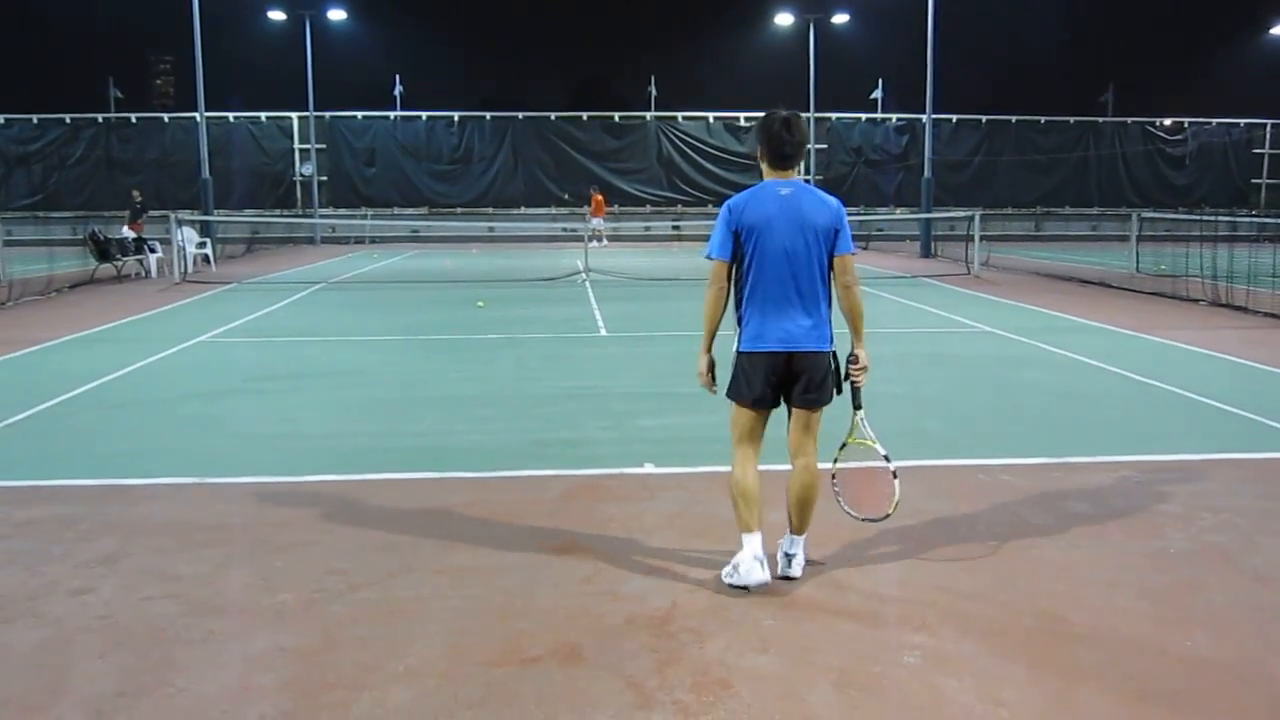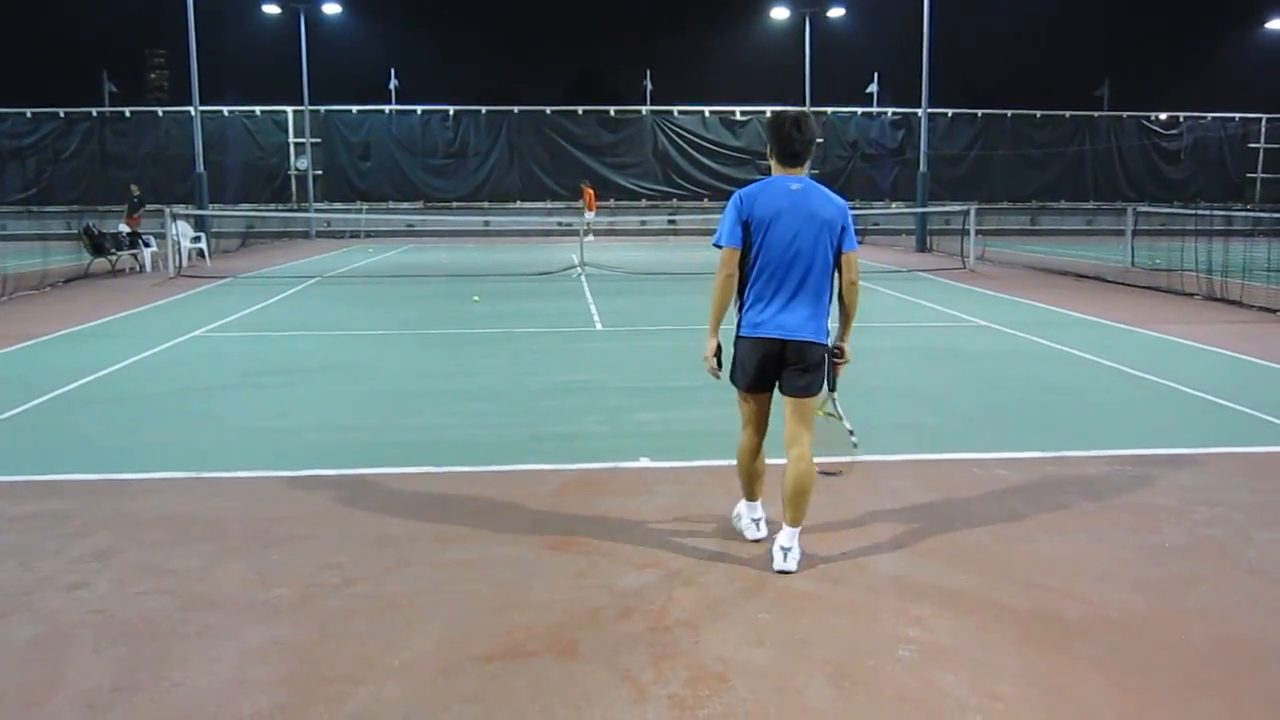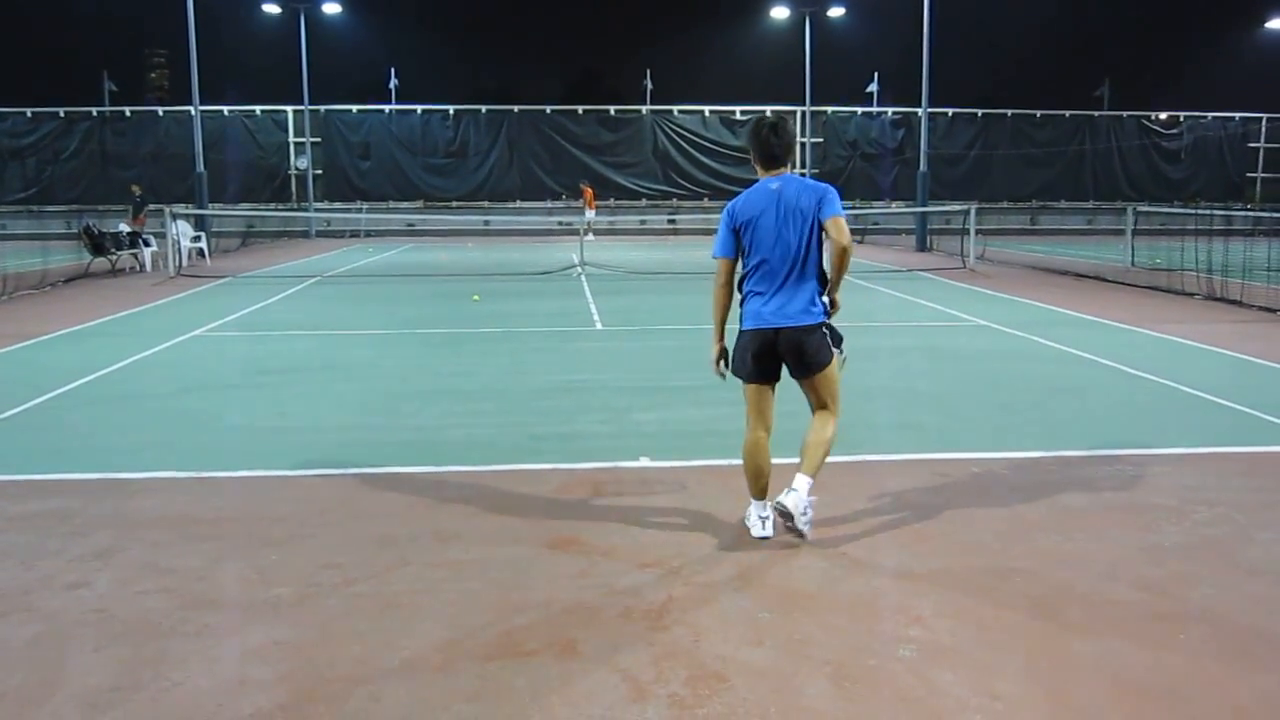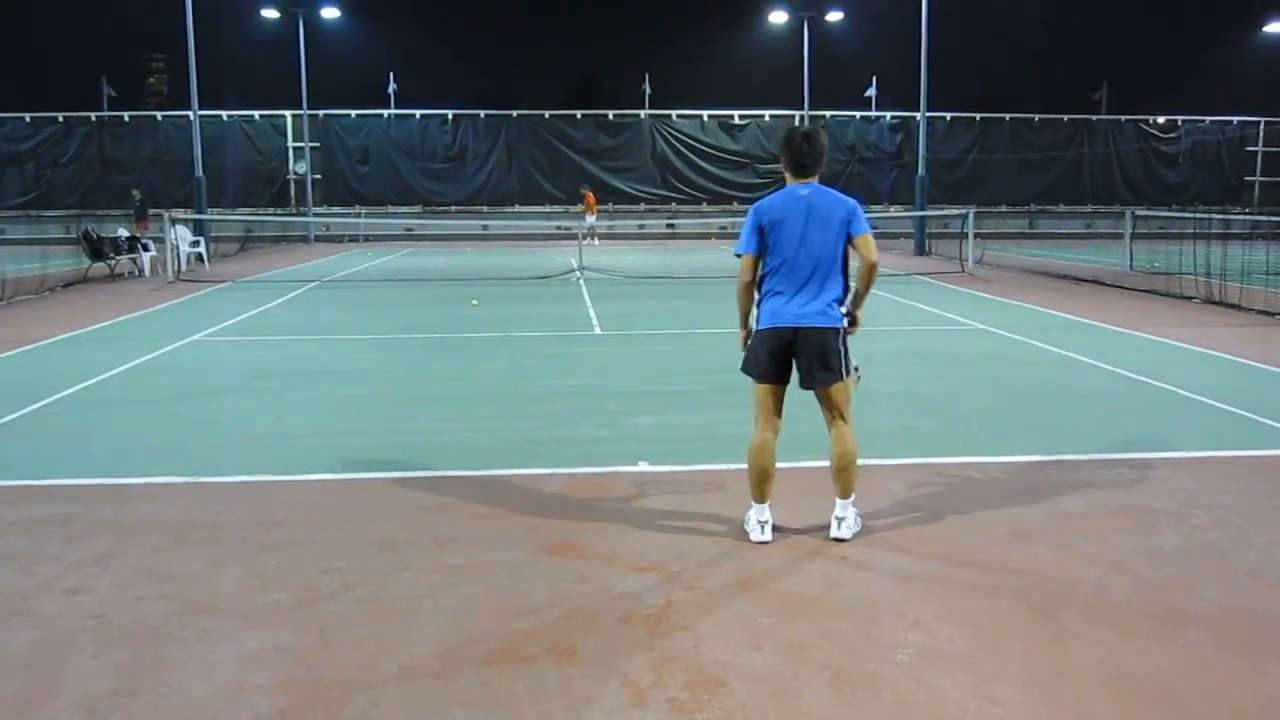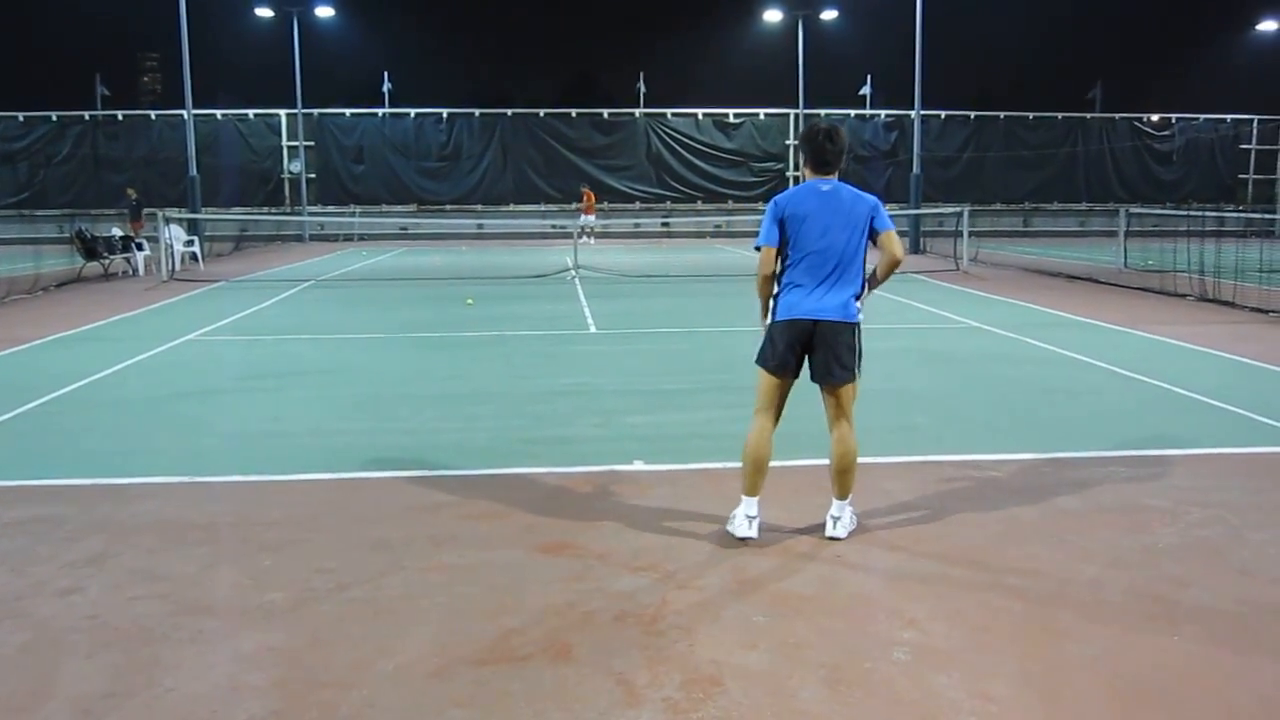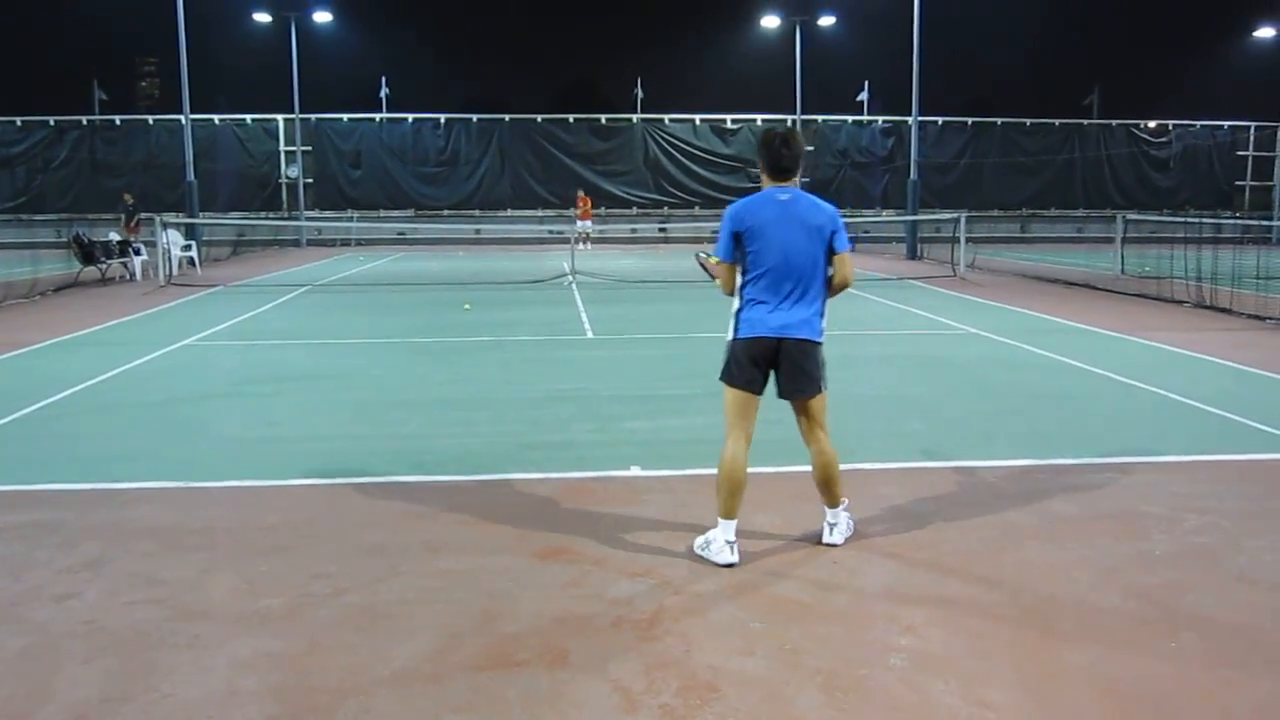
dt=0.4s
person 1, frame 1
left shoulder: (737, 208)
right shoulder: (830, 209)
left elbow: (718, 286)
right elbow: (846, 284)
left wrist: (705, 349)
right wrist: (859, 344)
left hip: (757, 348)
right hip: (813, 349)
left knee: (745, 452)
right knee: (804, 452)
left ankle: (752, 555)
right ankle: (793, 551)
person 1, frame 2
left shoulder: (746, 200)
right shoulder: (835, 207)
left elbow: (728, 273)
right elbow: (850, 280)
left wrist: (713, 334)
right wrist: (844, 336)
left hip: (755, 334)
right hip: (810, 338)
left knee: (752, 429)
right knee: (800, 442)
left ankle: (752, 514)
right ankle: (788, 543)
person 1, frame 3
left shoulder: (737, 208)
right shoulder: (819, 194)
left elbow: (723, 280)
right elbow: (842, 242)
left wrist: (717, 338)
right wrist: (832, 290)
left hip: (755, 327)
right hip: (807, 323)
left knee: (758, 426)
right knee: (826, 411)
left ankle: (760, 512)
right ankle: (799, 491)
person 1, frame 4
left shoulder: (762, 210)
right shoulder: (845, 206)
left elbow: (746, 278)
right elbow: (870, 259)
left wrist: (744, 324)
right wrist: (855, 306)
left hip: (773, 327)
right hip: (824, 326)
left knee: (766, 426)
right knee: (839, 423)
left ankle: (759, 516)
right ankle: (845, 514)
person 1, frame 5
left shoulder: (782, 204)
right shoulder: (867, 204)
left elbow: (766, 270)
right elbow: (894, 254)
left wrist: (765, 312)
right wrist: (867, 285)
left hip: (789, 319)
right hip: (840, 322)
left knee: (764, 418)
right knee: (841, 423)
left ankle: (747, 513)
right ankle: (840, 513)
person 1, frame 6
left shoulder: (739, 213)
right shoulder: (826, 214)
left elbow: (726, 284)
right elbow: (844, 278)
left hip: (751, 335)
right hip: (802, 337)
left knee: (737, 438)
right knee: (817, 434)
left ankle: (724, 537)
right ankle: (836, 519)
